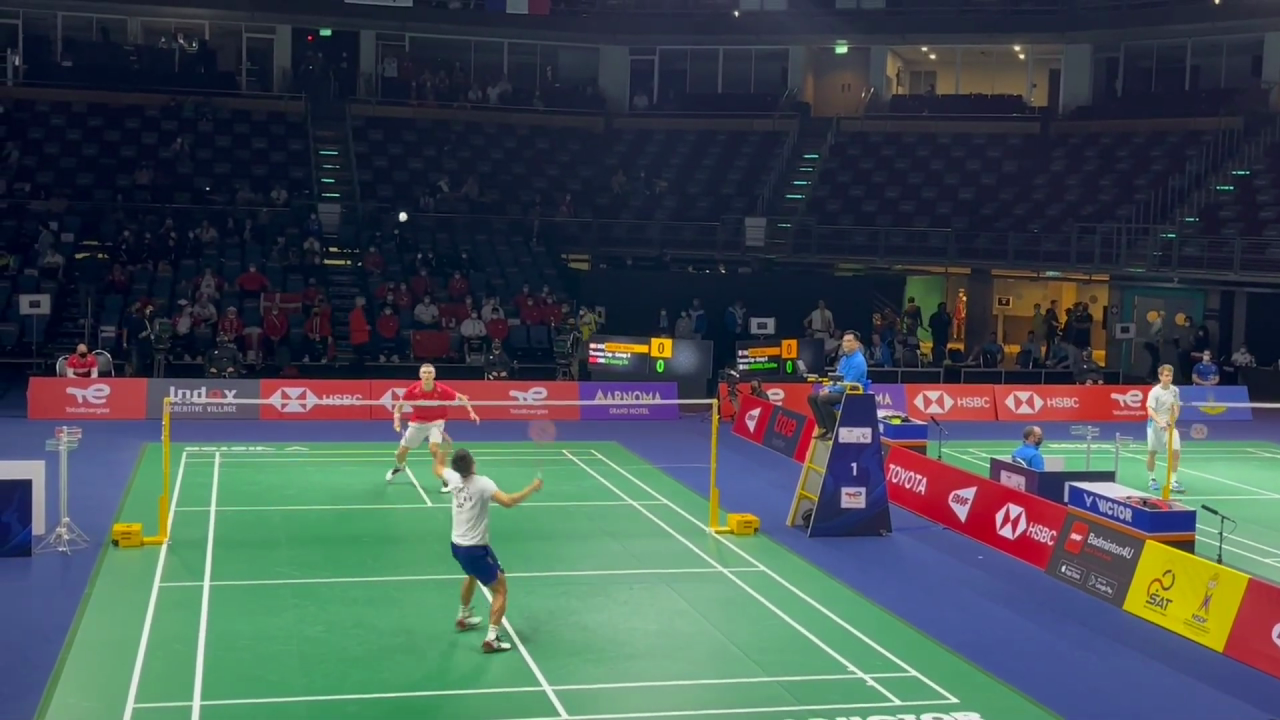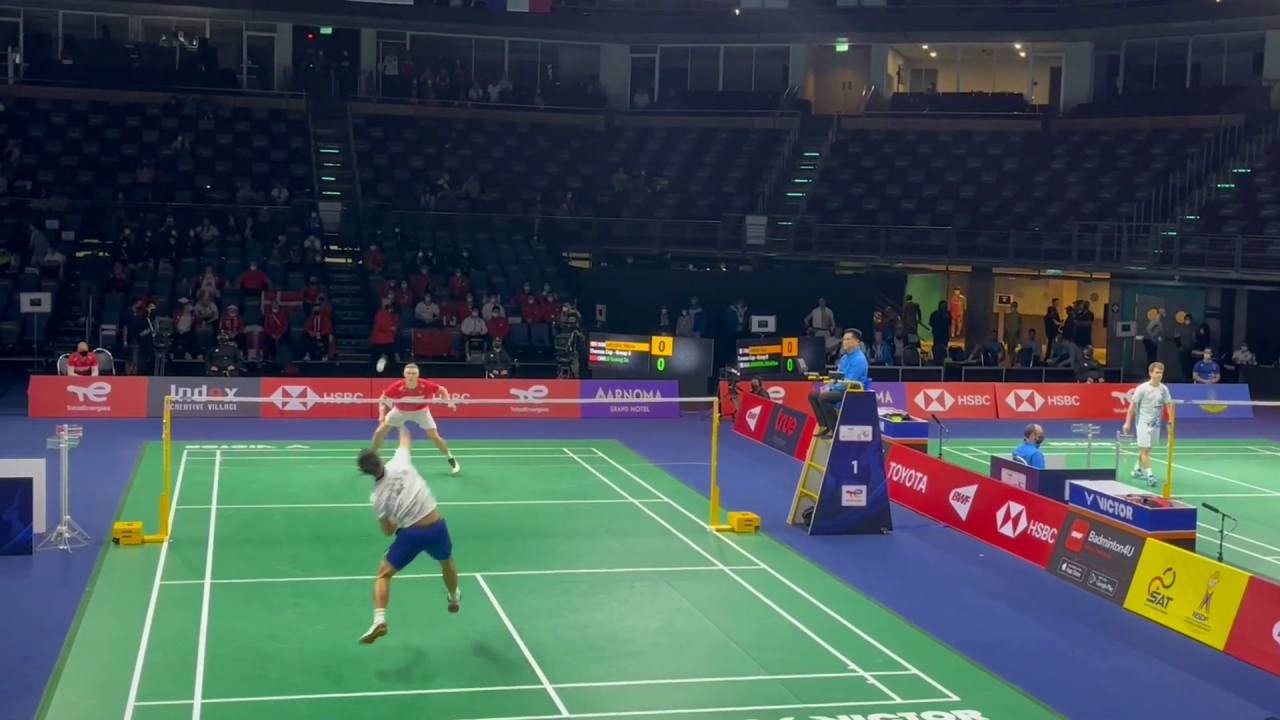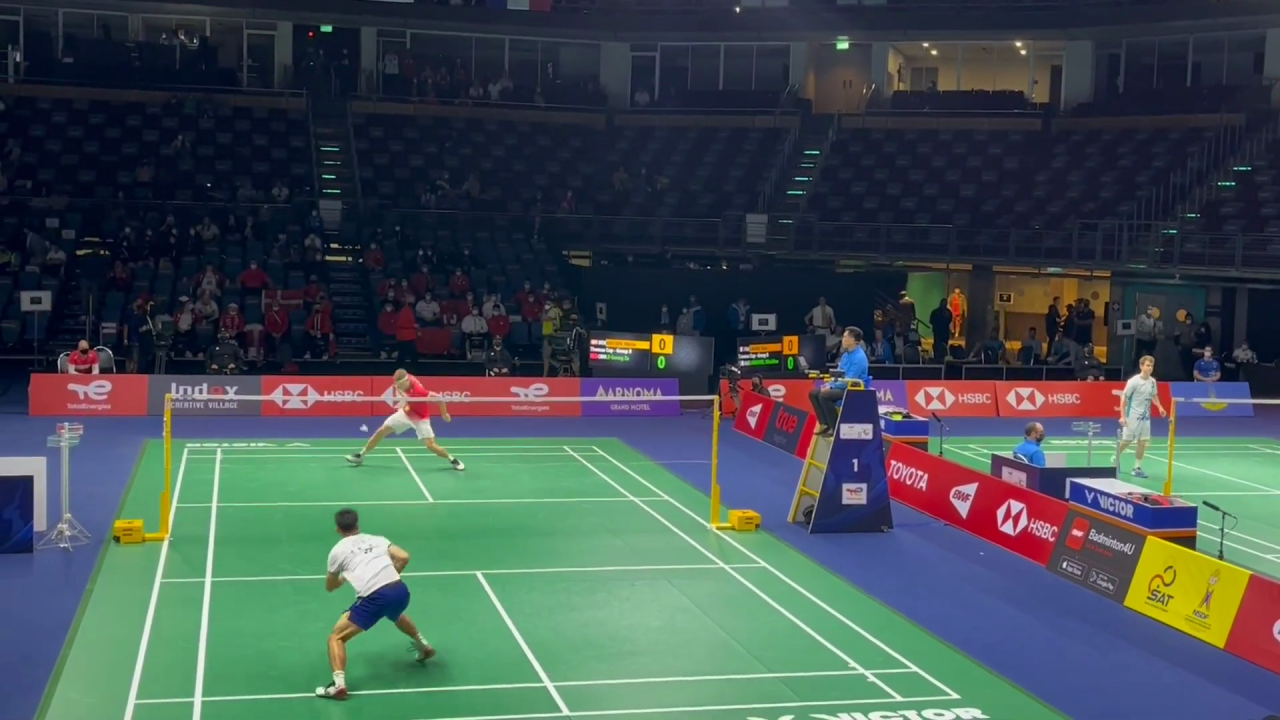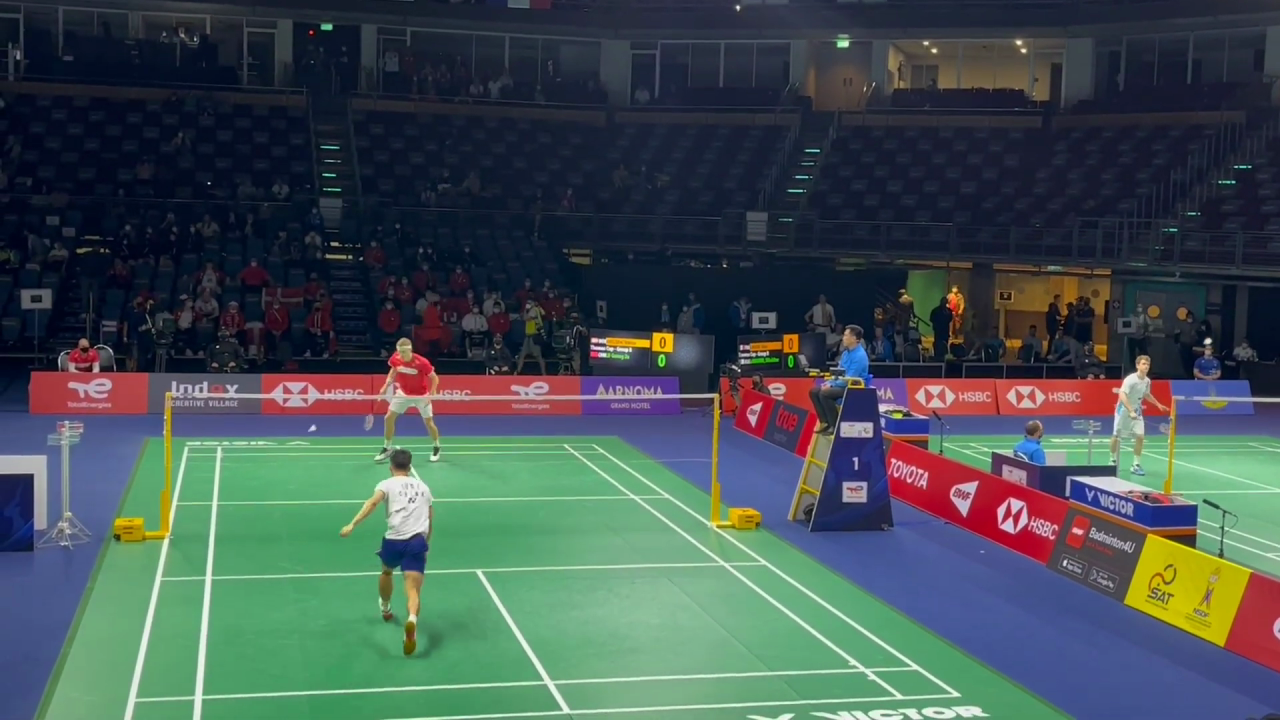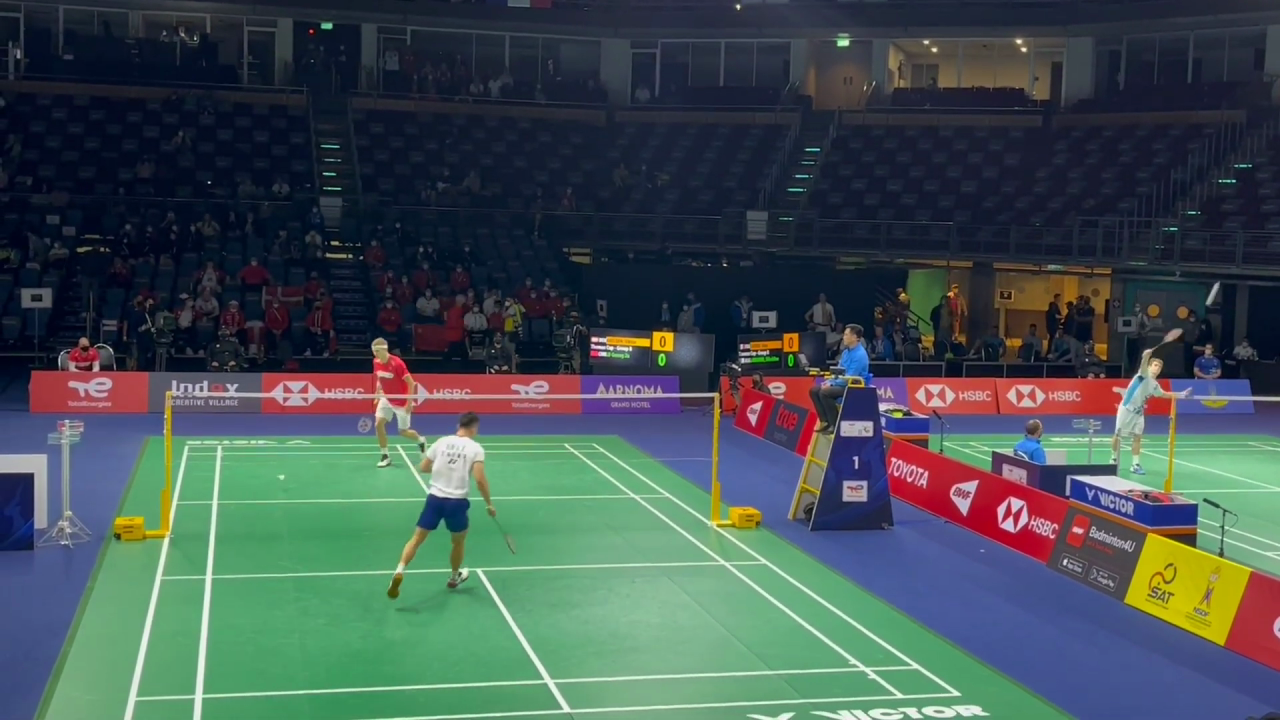
dt=0.4s
person 1, frame 1
left shoulder: (453, 477)
right shoulder: (482, 483)
left elbow: (438, 467)
right elbow: (507, 501)
left wrist: (444, 447)
right wrist: (532, 488)
left hip: (457, 546)
right hip: (474, 549)
left knee: (473, 575)
right knee: (500, 590)
left ankle: (463, 617)
right ankle: (491, 639)
person 1, frame 2
left shoulder: (377, 496)
right shoulder: (399, 464)
left elbow: (388, 530)
right elbow: (405, 441)
right wrist: (402, 431)
left hip: (409, 534)
right hip: (435, 529)
left knee: (382, 577)
right knee: (447, 562)
left ankle: (380, 622)
right ankle: (454, 598)
person 1, frame 3
left shoulder: (337, 551)
right shoulder: (377, 540)
left elbow: (330, 585)
right elbow: (404, 557)
left wrist: (344, 577)
left hip: (375, 598)
right hip: (400, 591)
left knee: (336, 638)
right knee: (397, 616)
left ankle: (339, 685)
right ankle: (423, 646)
person 1, frame 4
left shoulder: (387, 484)
right shoulder: (423, 487)
left elbow: (373, 502)
right elbow: (430, 522)
left wrist: (352, 525)
right wrist: (425, 546)
left hip: (393, 542)
right hip: (417, 542)
left knee: (386, 570)
right knee: (412, 592)
left ankle: (385, 611)
right ankle: (411, 621)
person 1, frame 5
left shoulder: (441, 442)
right shoulder: (475, 448)
left elbow: (423, 467)
right elbow: (480, 479)
right wrist: (489, 504)
left hip: (435, 498)
right hip: (456, 502)
left knee: (417, 538)
right knee: (458, 541)
left ankle: (399, 572)
right ankle: (454, 577)
